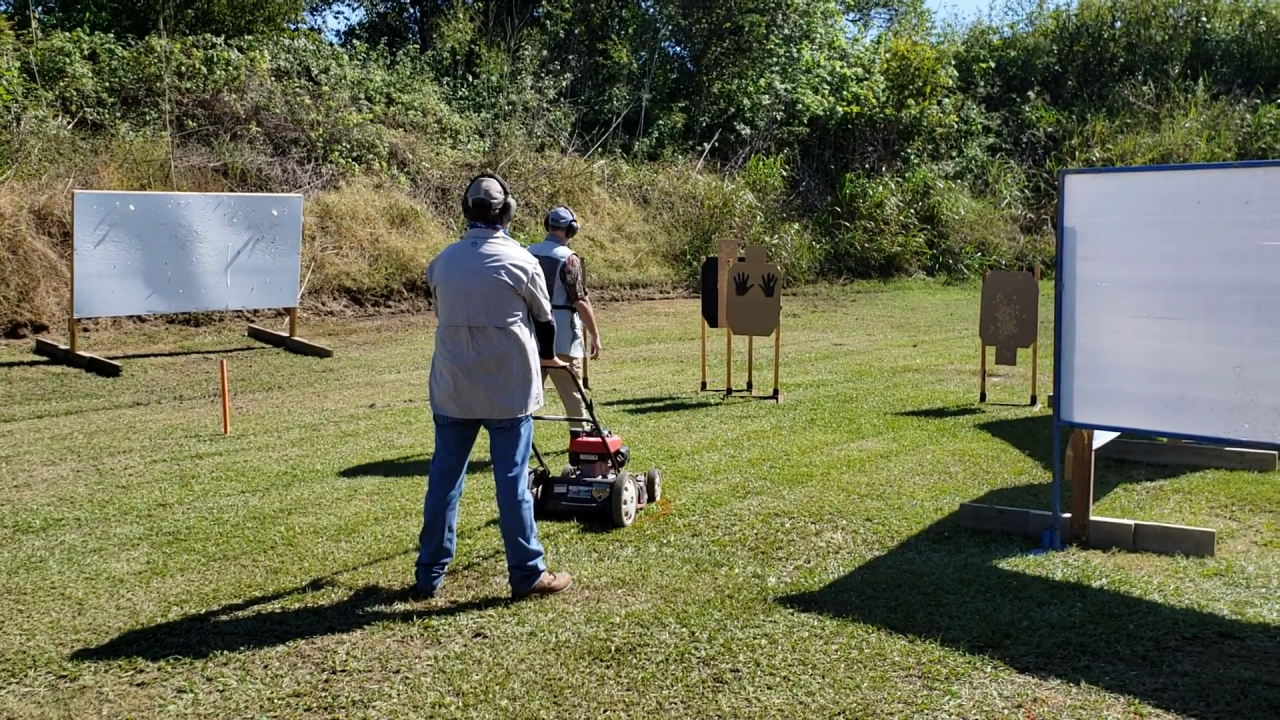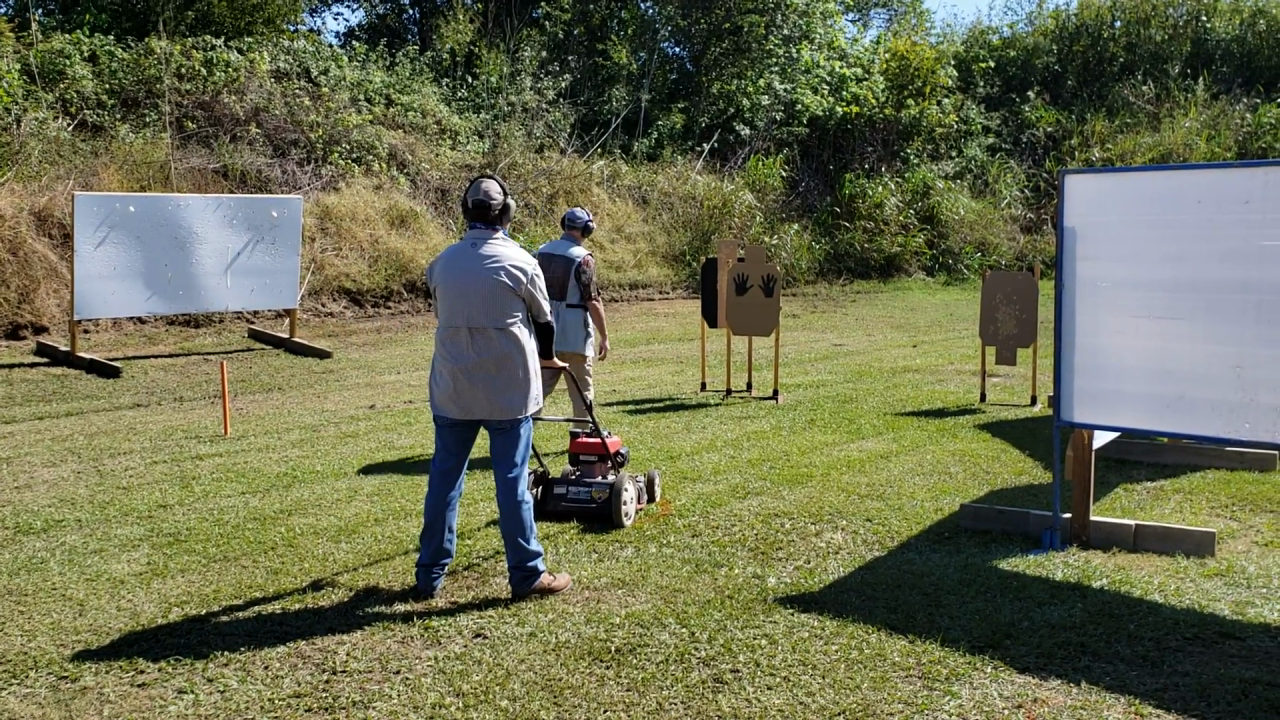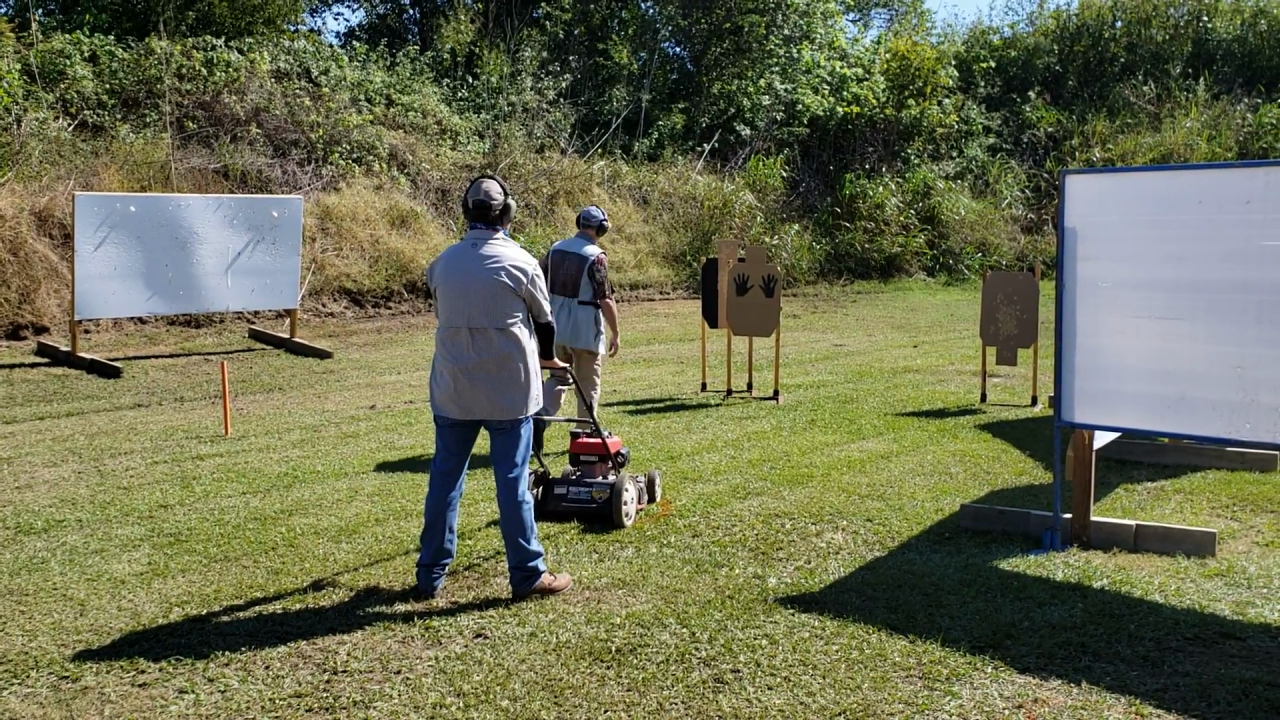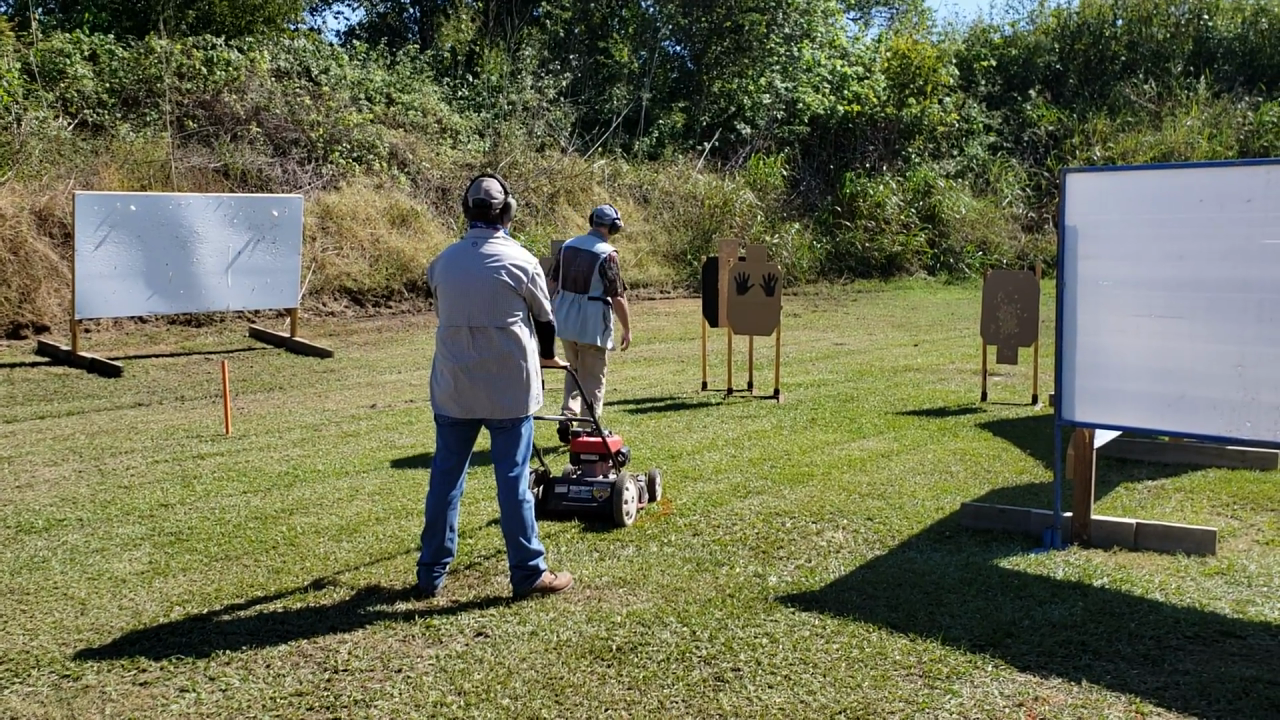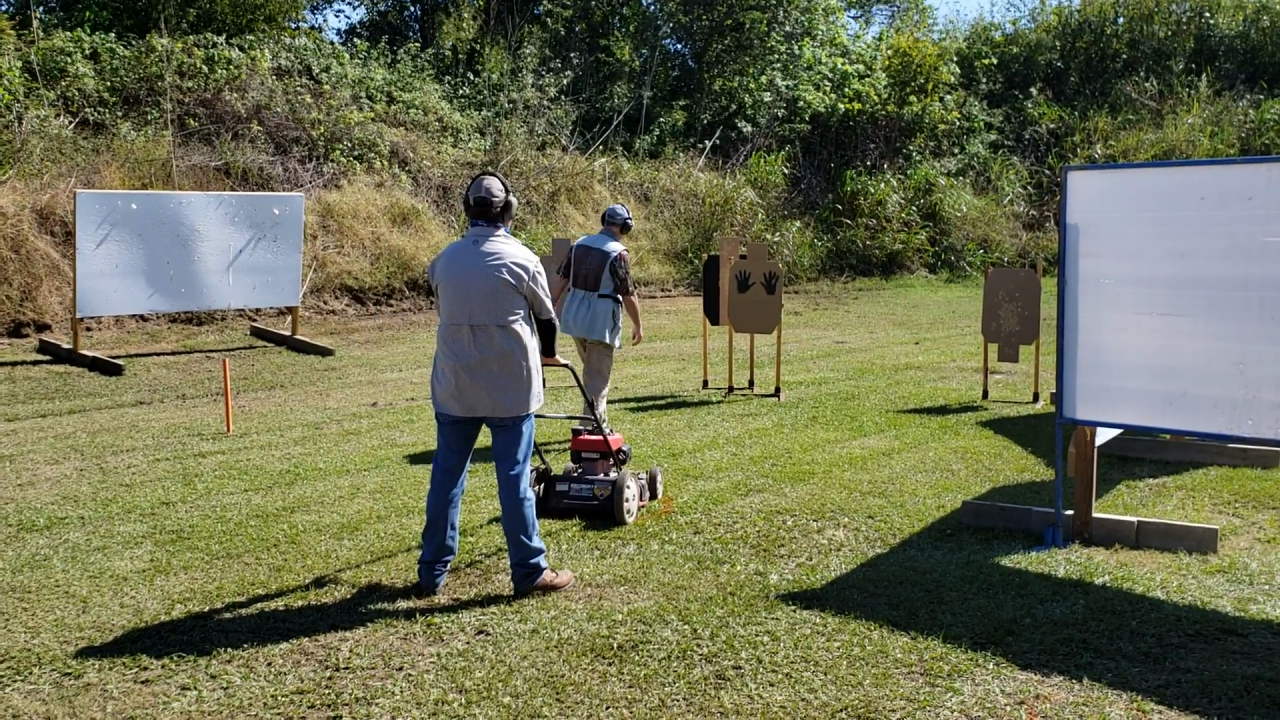
dt=0.1s
person 1, frame 1
left shoulder: (442, 261)
right shoulder: (520, 261)
right elbow: (544, 318)
right wrist: (547, 357)
left hip: (452, 387)
right hip: (508, 388)
left knee: (444, 478)
right knee: (512, 481)
left ankle: (429, 574)
right ankle: (528, 574)
person 1, frame 2
left shoulder: (441, 262)
right shoulder: (519, 262)
right elbow: (543, 319)
right wrist: (547, 358)
left hip: (452, 389)
right hip: (508, 389)
left knee: (444, 479)
right knee: (511, 482)
left ankle: (429, 575)
right ankle: (527, 575)
person 1, frame 3
left shoulder: (442, 263)
right shoulder: (520, 262)
right elbow: (544, 319)
right wrist: (547, 358)
left hip: (452, 389)
right hip: (508, 389)
left knee: (444, 479)
right knee: (512, 482)
left ankle: (430, 575)
right ankle: (528, 575)
person 1, frame 4
left shoulder: (442, 261)
right shoulder: (520, 261)
right elbow: (544, 318)
right wrist: (547, 356)
left hip: (454, 388)
right hip: (509, 388)
left knee: (445, 478)
right knee: (513, 480)
left ankle: (431, 573)
right ankle: (529, 573)
person 1, frame 5
left shoulder: (444, 260)
right shoulder: (522, 259)
right elbow: (545, 317)
right wrist: (549, 355)
left hip: (454, 386)
right hip: (510, 386)
left knee: (446, 476)
right knee: (514, 478)
left ankle: (432, 571)
right ankle: (530, 571)
person 2, frame 1
left shoulder: (528, 253)
right shoulder: (568, 258)
right elbow: (580, 301)
right wrist: (595, 335)
right hip: (560, 333)
right knee: (571, 390)
right ankle: (582, 437)
person 2, frame 2
left shoulder: (542, 252)
right shoulder: (583, 257)
right elbow: (593, 301)
right wrist: (604, 336)
right hip: (574, 331)
left knee: (542, 383)
right knee: (582, 389)
person 2, frame 3
left shoulder: (555, 249)
right shoulder: (596, 256)
left elbow: (543, 287)
right elbow: (606, 299)
right wrist: (615, 334)
left hip: (557, 325)
right hip: (584, 328)
left knee: (558, 378)
right knee: (588, 385)
left ankle: (542, 420)
person 2, frame 4
left shoulder: (568, 245)
right shoulder: (608, 254)
left elbow: (552, 283)
right elbow: (617, 296)
right wrist: (627, 329)
left hip: (566, 320)
right hip: (593, 324)
left knee: (578, 372)
right knee: (593, 382)
left ankle: (568, 418)
person 2, frame 5
left shoulder: (579, 244)
right shoulder: (618, 253)
left elbow: (561, 280)
right elbow: (628, 294)
right wrist: (638, 325)
left hip: (576, 317)
right hip: (602, 321)
left knee: (592, 373)
right knee: (598, 378)
